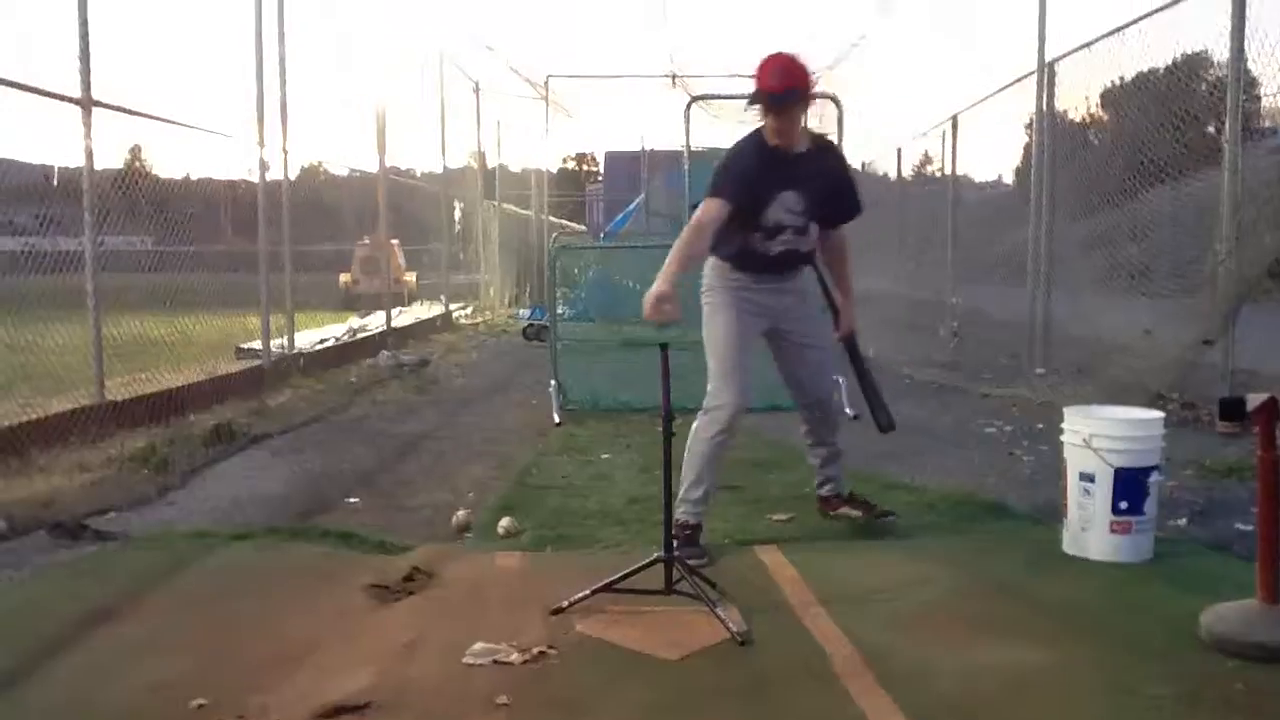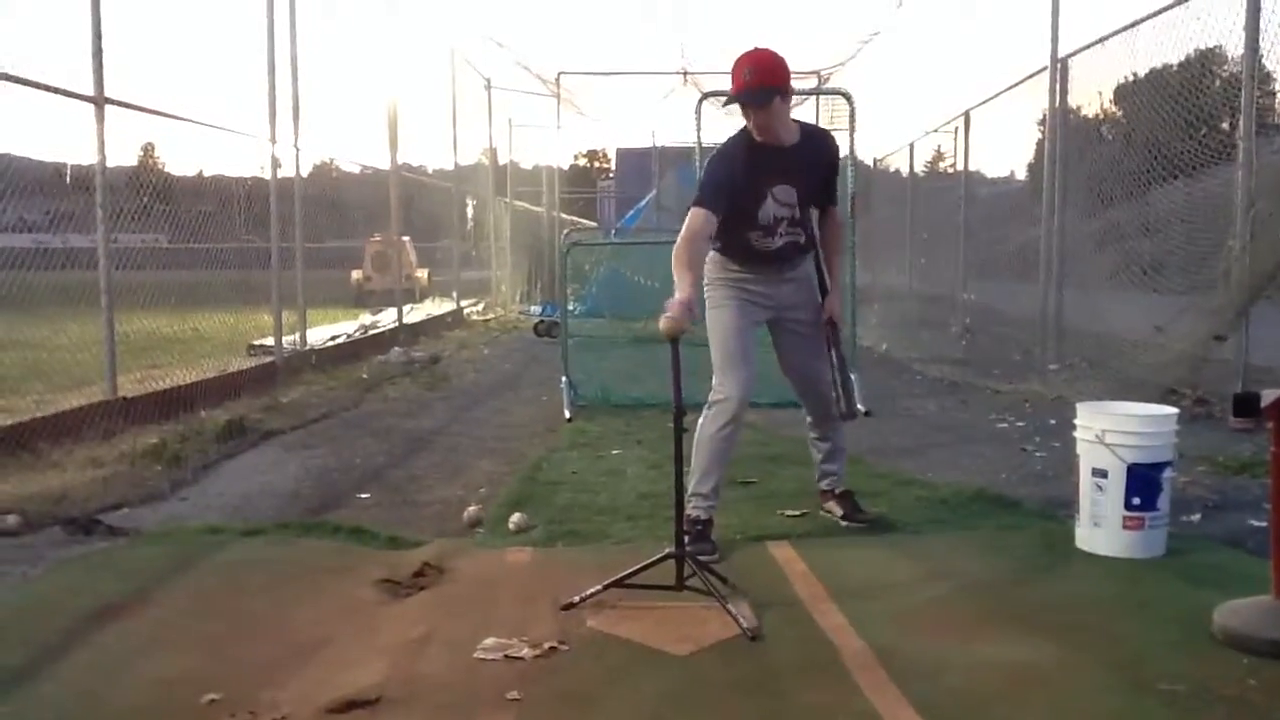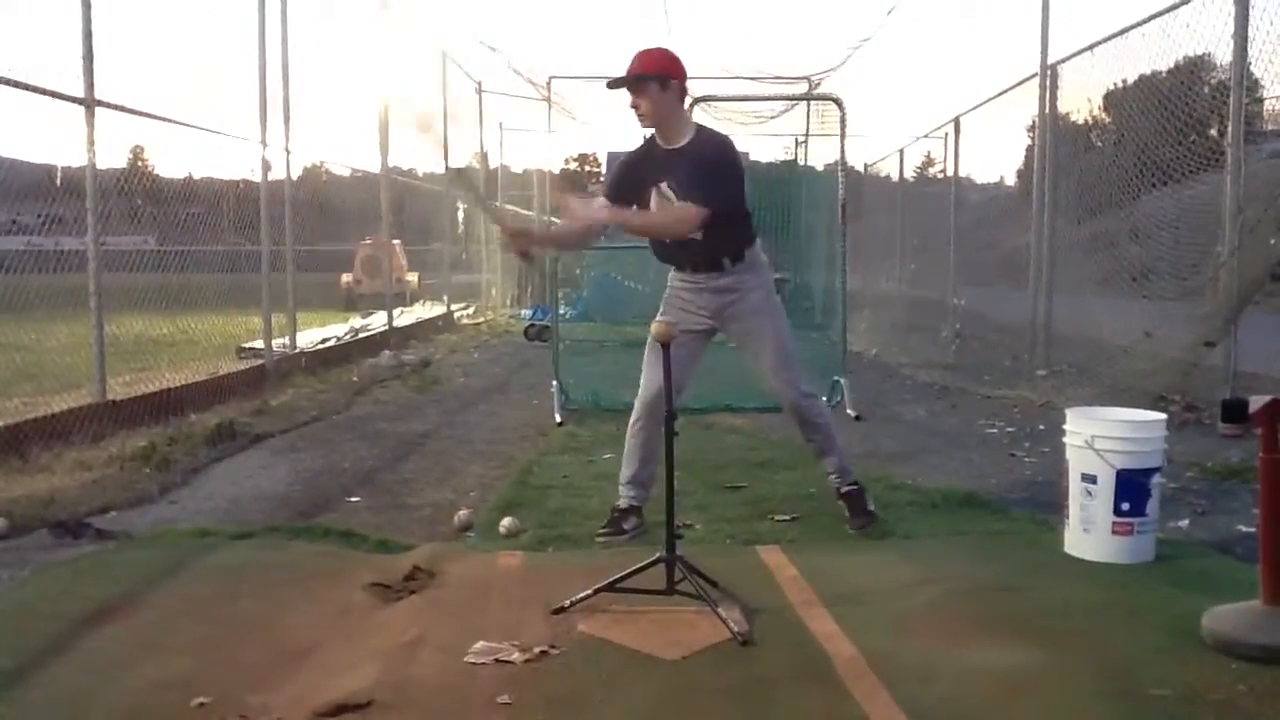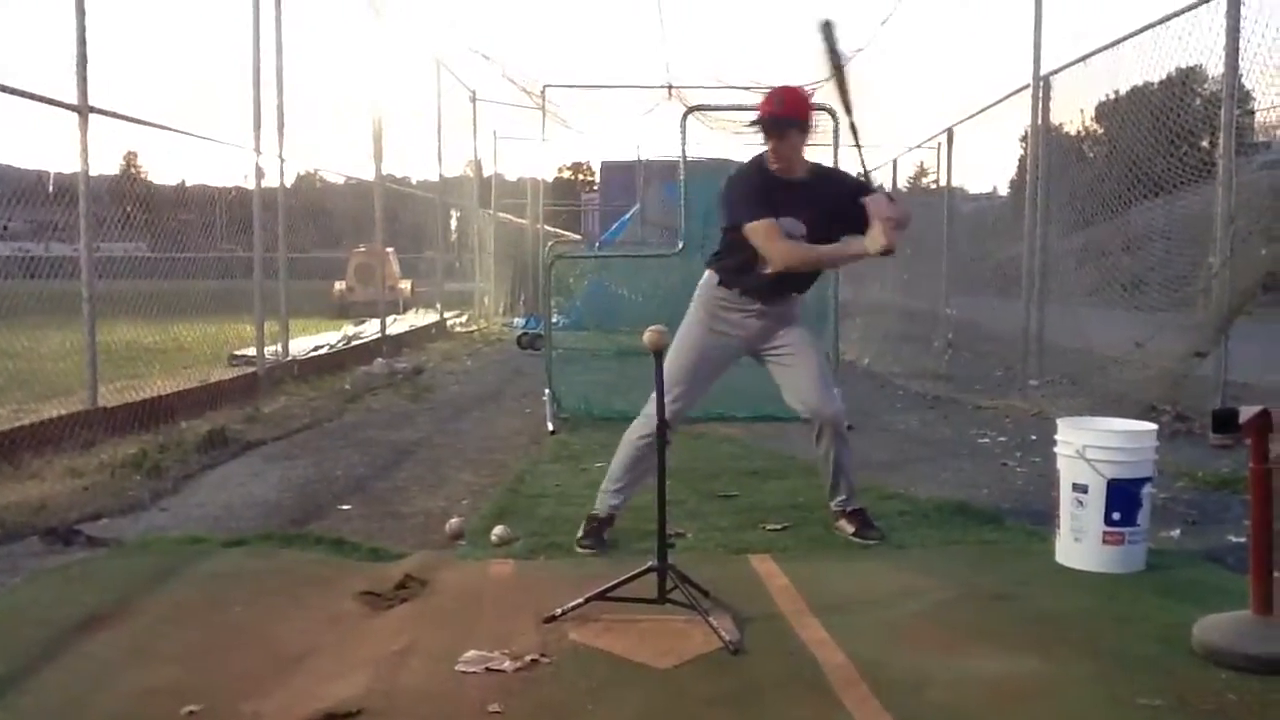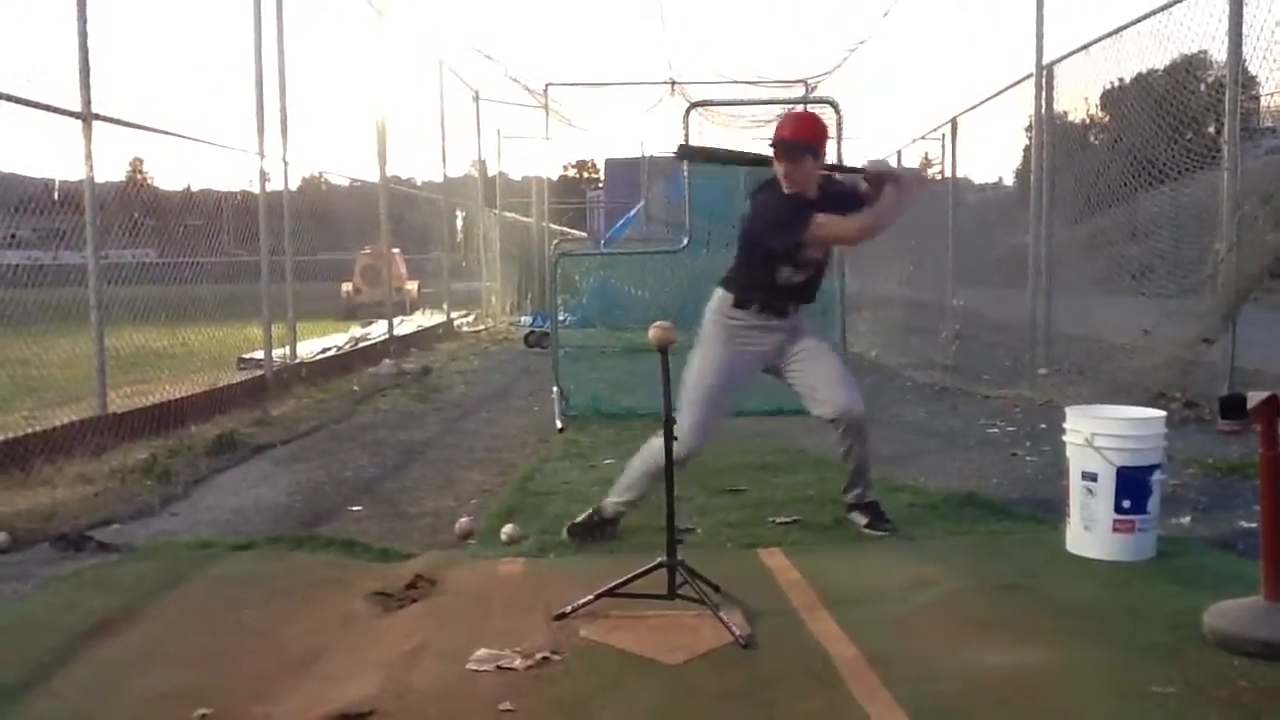
dt=1s
person 1, frame 1
left shoulder: (828, 160)
right shoulder: (745, 159)
left elbow: (831, 236)
right elbow: (706, 221)
left wrist: (845, 303)
right wrist: (667, 278)
left hip: (794, 286)
right hip: (733, 285)
left knee: (821, 397)
right knee: (726, 402)
left ankle: (831, 492)
right ankle: (687, 520)
person 1, frame 2
left shoulder: (820, 147)
right shoulder: (730, 160)
left elbow: (829, 218)
right elbow: (694, 235)
left wrist: (835, 290)
right wrist: (684, 291)
left hip: (795, 279)
right hip: (733, 280)
left knee: (821, 389)
right knee: (730, 395)
left ankle: (832, 488)
right ankle: (697, 516)
person 1, frame 3
left shoulder: (712, 152)
right shoulder: (640, 163)
left elbow: (684, 223)
right elbow: (590, 228)
left wrist: (608, 217)
right wrist: (537, 238)
left hip: (742, 282)
right hip: (685, 285)
left knee: (794, 392)
right knee: (651, 398)
left ankle: (845, 485)
right ankle: (631, 503)
person 1, frame 4
left shoulder: (834, 186)
right shoulder: (745, 183)
left elbow: (893, 217)
right elbow: (781, 255)
left wrist: (884, 212)
right wrist: (864, 246)
left hip: (780, 313)
right hip: (721, 306)
left knee: (828, 410)
right knee: (661, 413)
left ankle: (845, 506)
right ankle: (605, 510)
person 1, frame 5
left shoulder: (834, 194)
right shoulder: (769, 202)
right elbow: (853, 231)
left wrist: (883, 182)
right wrist: (897, 193)
left hip: (788, 329)
right hip: (732, 323)
left knee: (849, 411)
right knee: (689, 436)
left ankle: (858, 498)
right ankle: (610, 510)
